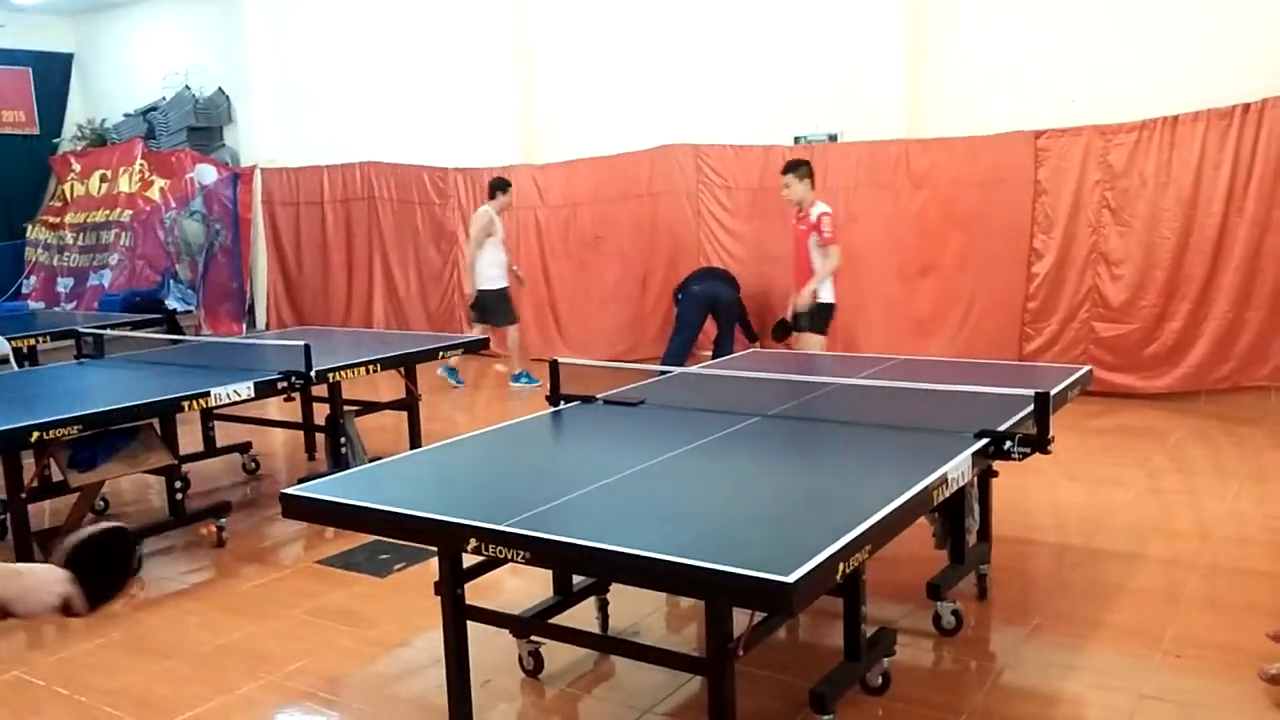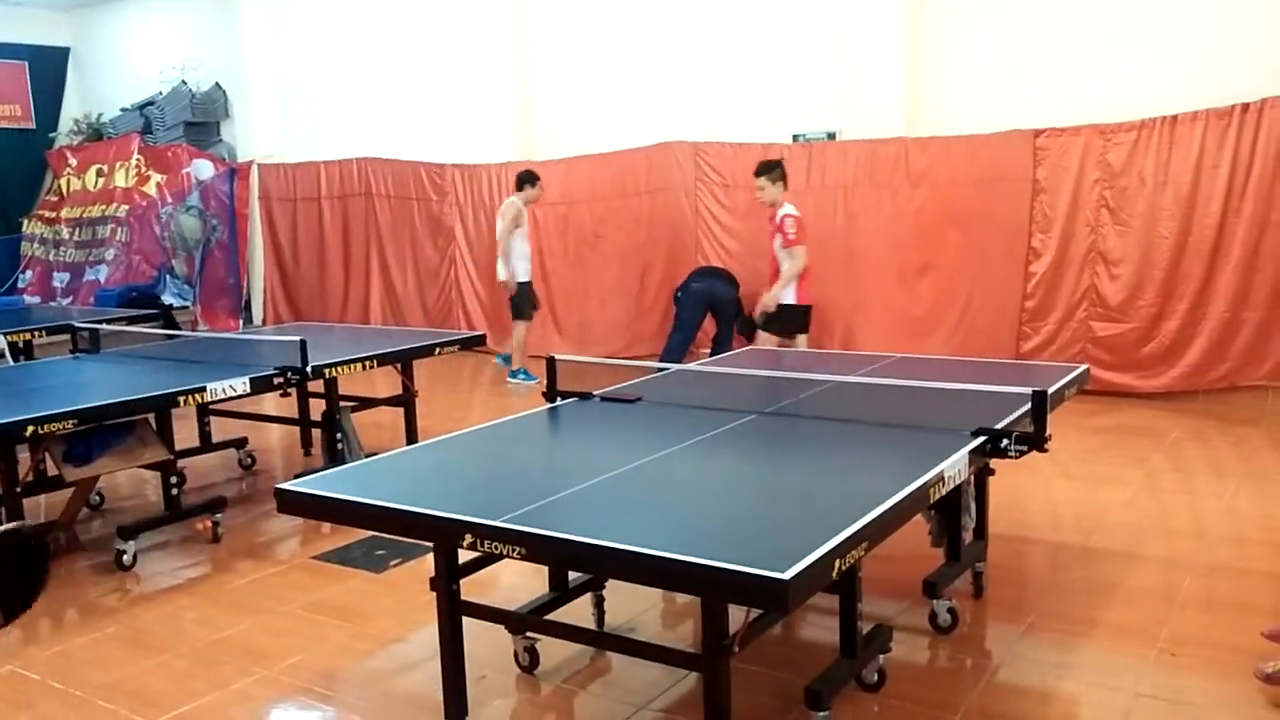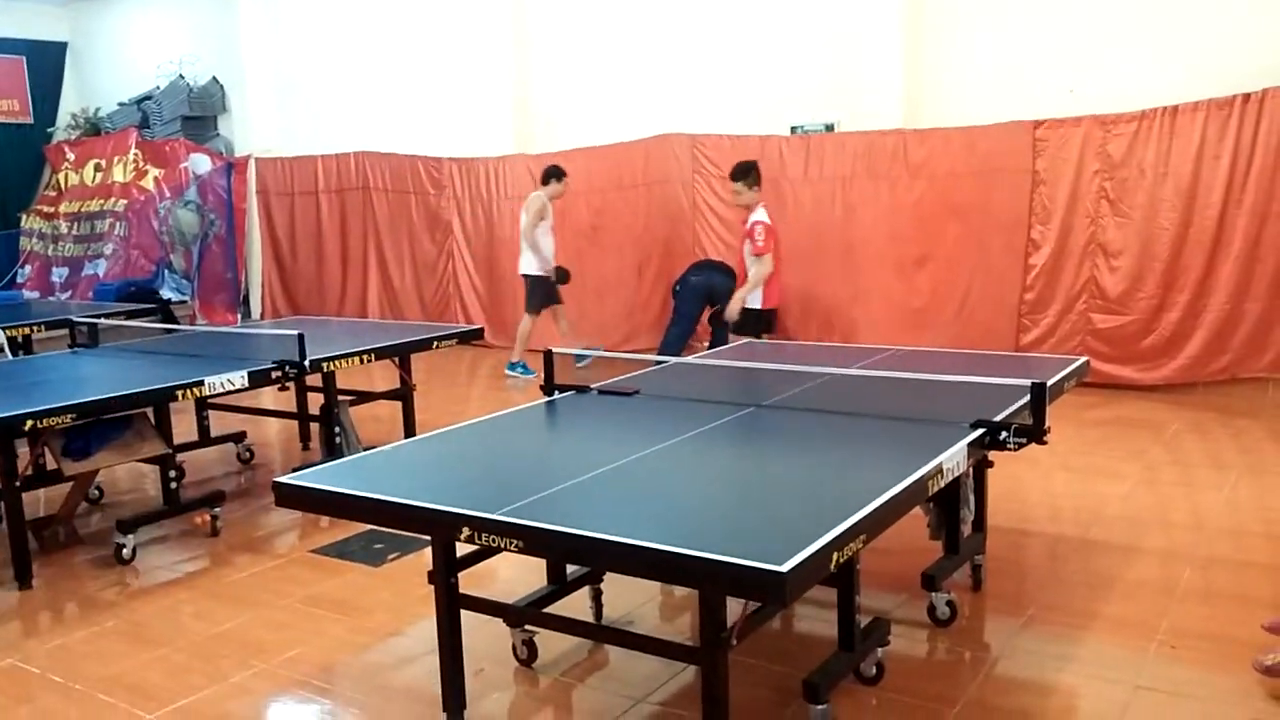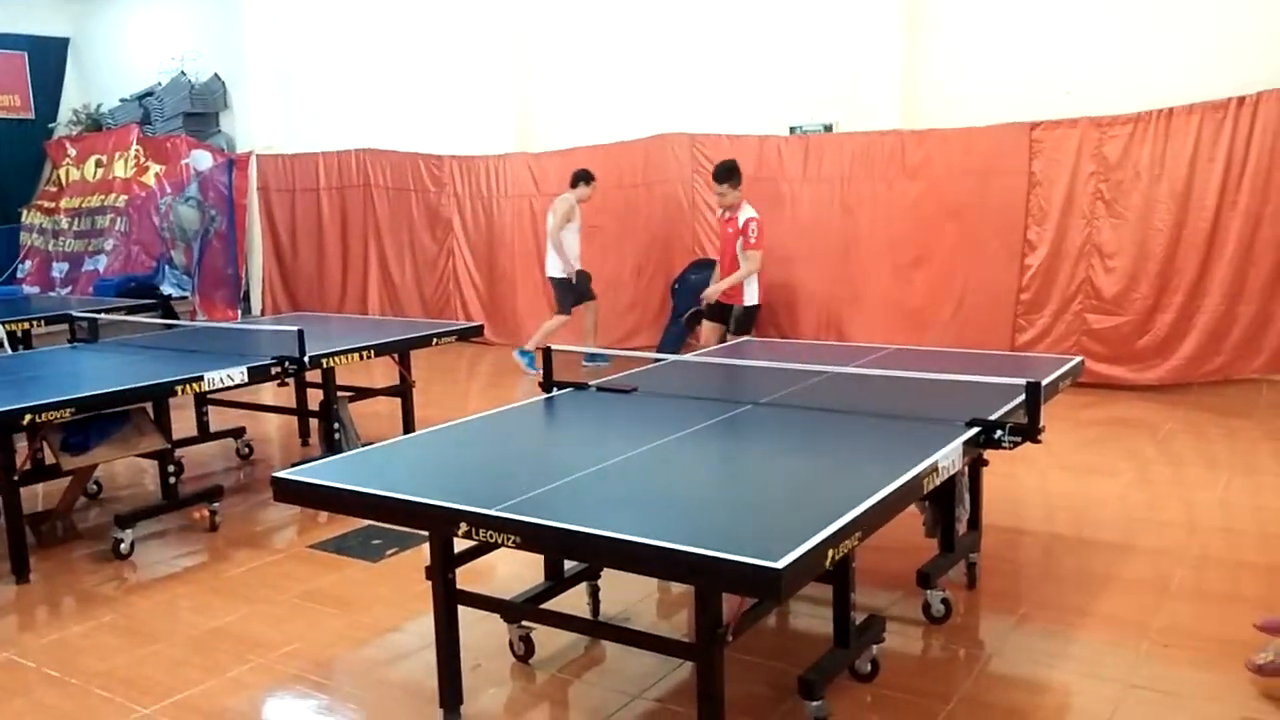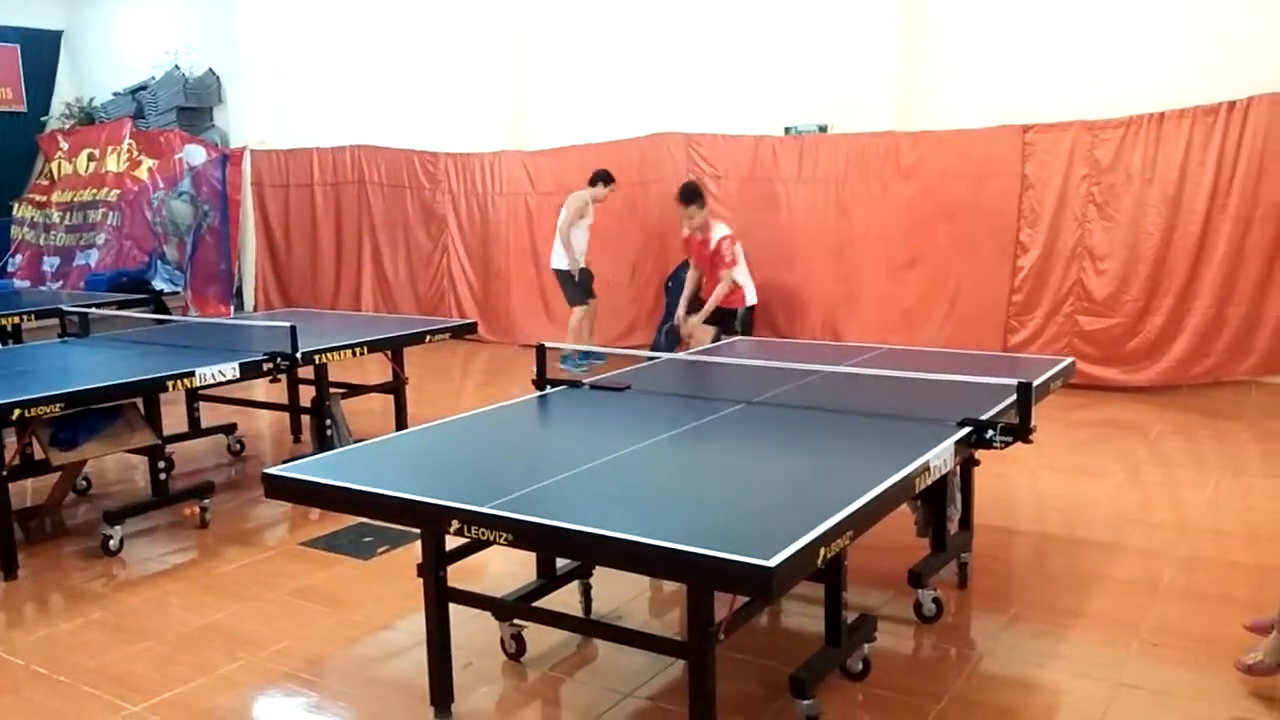
dt=0.2s
person 1, frame 1
left shoulder: (493, 217)
right shoulder: (486, 217)
right elbow: (471, 251)
left wrist: (512, 268)
right wrist: (470, 284)
left hip: (493, 282)
right hip: (491, 285)
left knee: (480, 329)
right knee: (512, 326)
left ankle: (451, 366)
right ankle: (517, 374)
person 1, frame 2
left shoulder: (518, 208)
right shoulder: (513, 207)
right elbow: (503, 242)
left wrist: (519, 272)
right wrist: (510, 275)
left hip: (520, 274)
right hip: (515, 276)
left knee: (525, 318)
right knee: (523, 321)
left ankle: (508, 355)
right ankle: (516, 370)
person 1, frame 3
left shoulder: (543, 202)
right shoulder: (538, 201)
right elbow: (527, 233)
right wrist: (545, 262)
left hip: (543, 269)
right hip: (536, 270)
left knee: (559, 311)
right knee: (531, 315)
left ankle: (576, 354)
right ankle: (514, 363)
person 1, frame 4
left shoulder: (572, 205)
right shoulder: (566, 203)
right elbow: (553, 234)
right wrist: (567, 264)
left hip: (570, 270)
right hip: (561, 271)
left knee: (590, 306)
right knee: (564, 316)
left ankle: (591, 354)
right ankle: (526, 351)
person 1, frame 5
left shoulder: (587, 202)
right shoulder: (580, 199)
right elbow: (563, 228)
left wrist: (581, 262)
right wrist: (573, 260)
left hip: (576, 264)
right hip: (565, 265)
left knee: (590, 304)
right knee: (581, 308)
left ankle: (585, 351)
right ankle: (567, 355)
person 2, frame 1
left shoulder: (821, 215)
right shoulder: (798, 218)
left elbow: (834, 259)
left wrist: (809, 289)
right wrist: (794, 301)
left hip: (819, 298)
right hip: (803, 298)
left knee: (811, 354)
person 2, frame 2
left shoulder: (787, 217)
right shoulder: (779, 217)
left elbow: (800, 261)
left wrist: (773, 292)
right wrist: (767, 298)
left hip: (787, 300)
person 2, frame 3
left shoulder: (758, 222)
right shoulder: (756, 217)
left elbow: (766, 268)
left wrist: (738, 297)
right wrist: (740, 295)
left hip: (755, 302)
right hip: (764, 300)
person 2, frame 4
left shoulder: (749, 219)
right shoulder: (722, 215)
left elbow: (753, 264)
left wrist: (720, 286)
right wrist: (712, 285)
left hip: (744, 299)
right hip: (724, 296)
right knee: (706, 346)
person 2, frame 5
left shoulder: (722, 237)
right shoulder: (689, 234)
left elbow: (725, 283)
left wrist: (700, 317)
right wrist: (683, 303)
left hip: (738, 302)
right hip: (710, 300)
